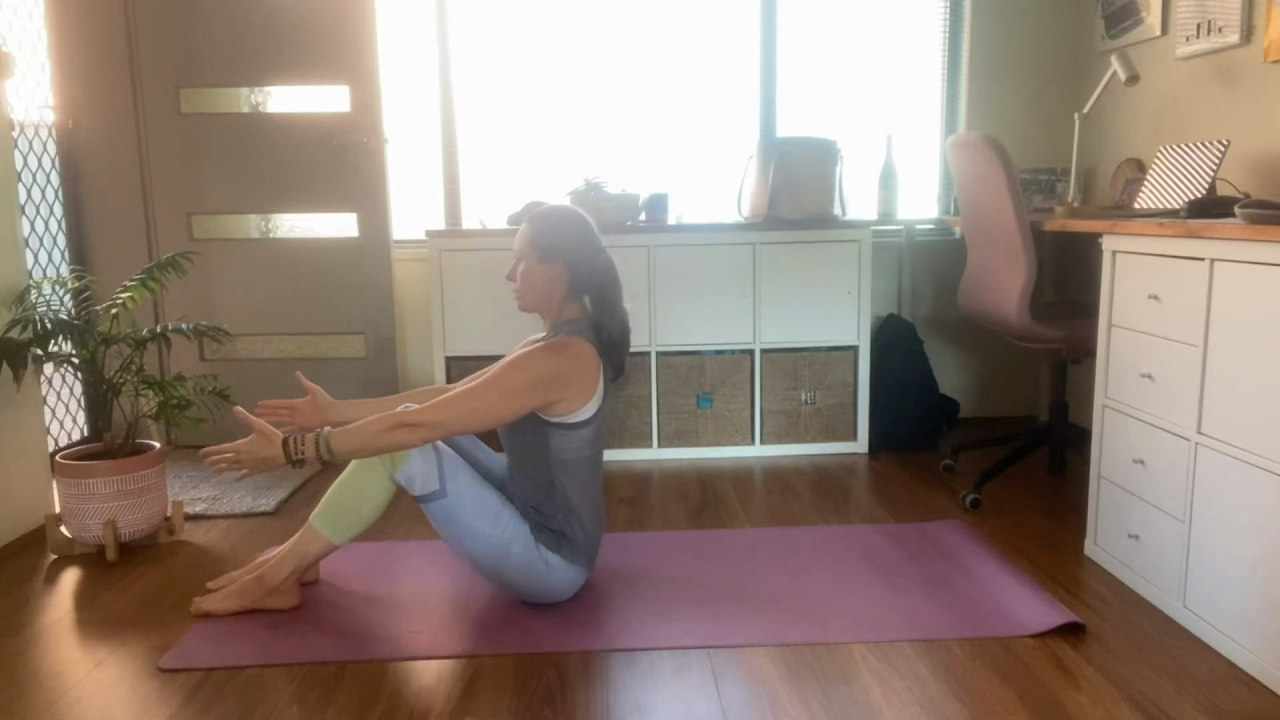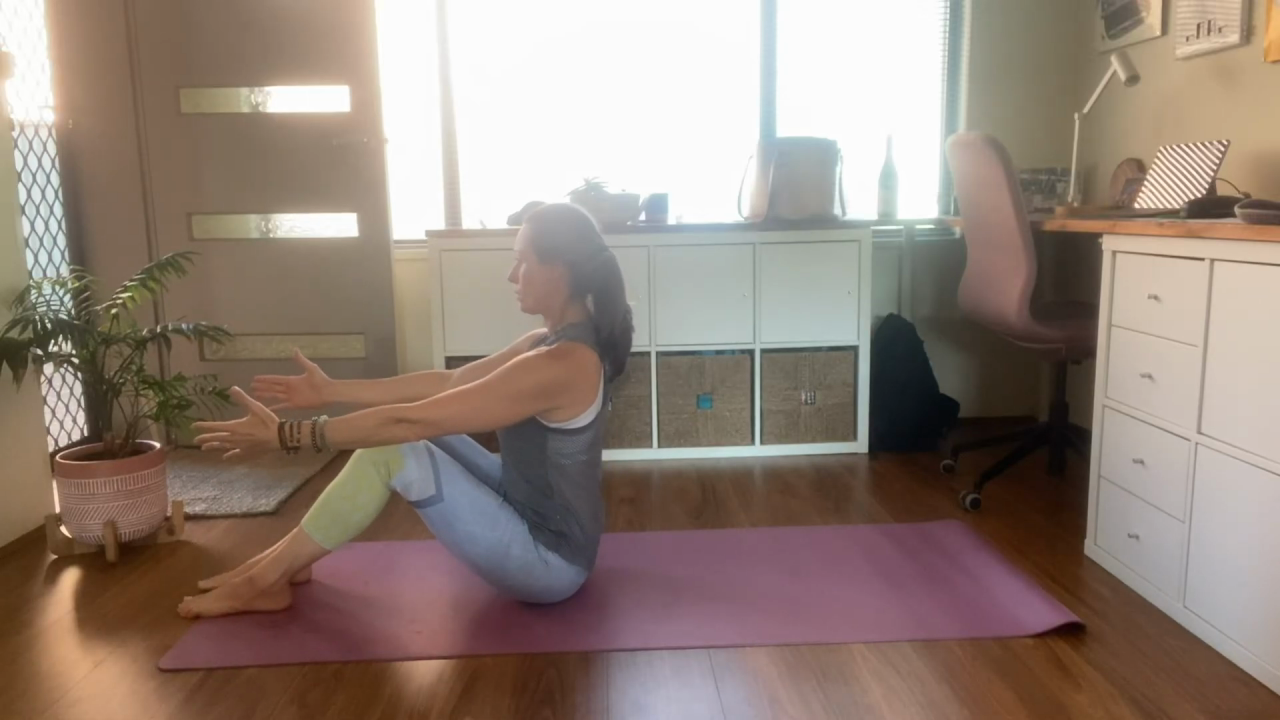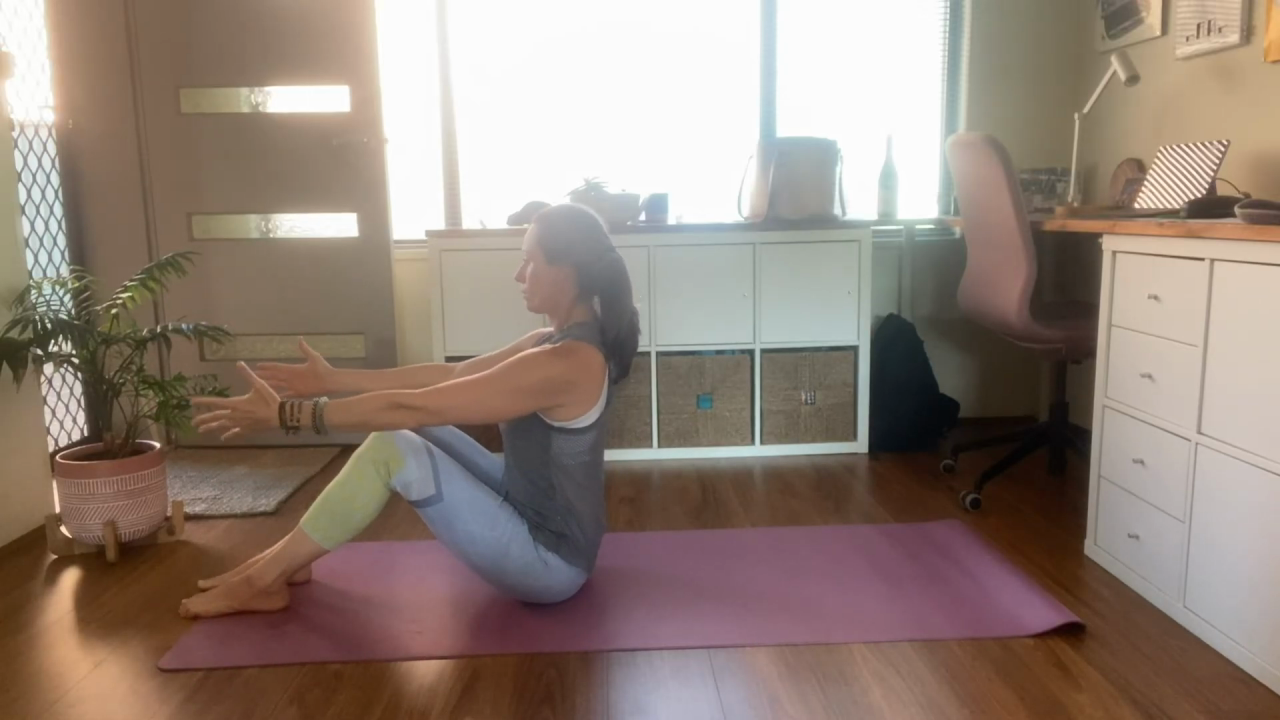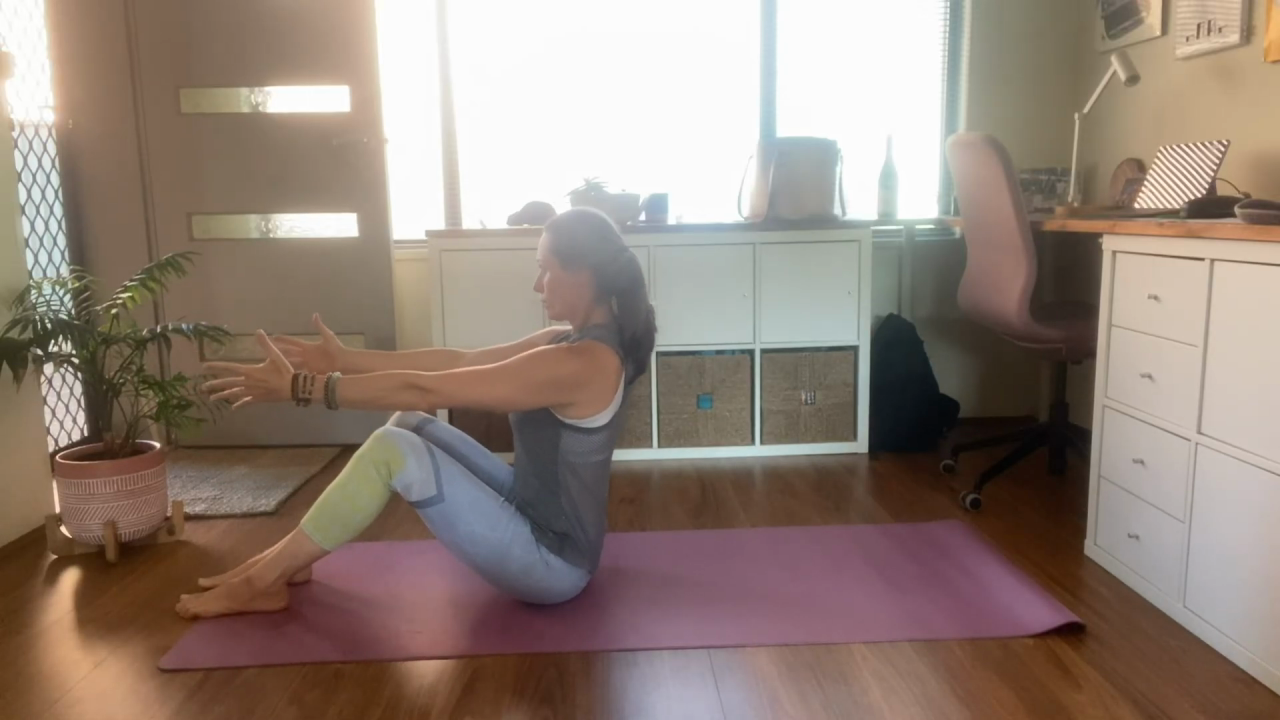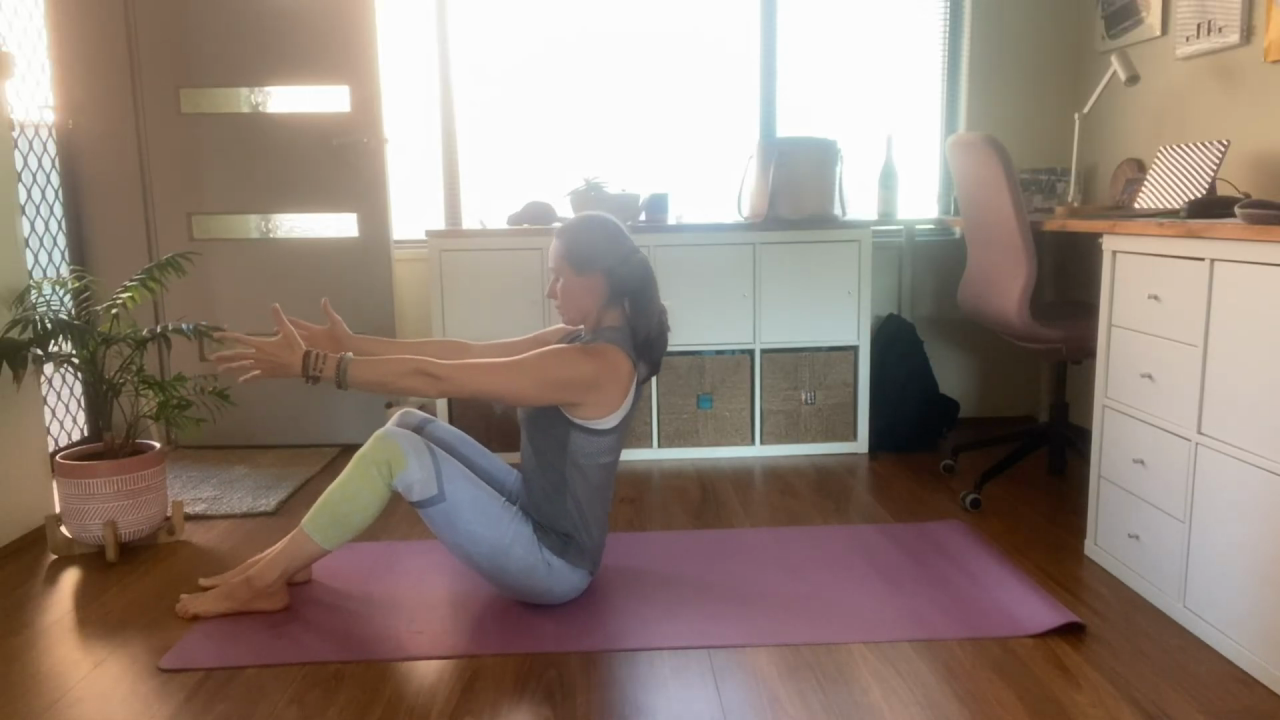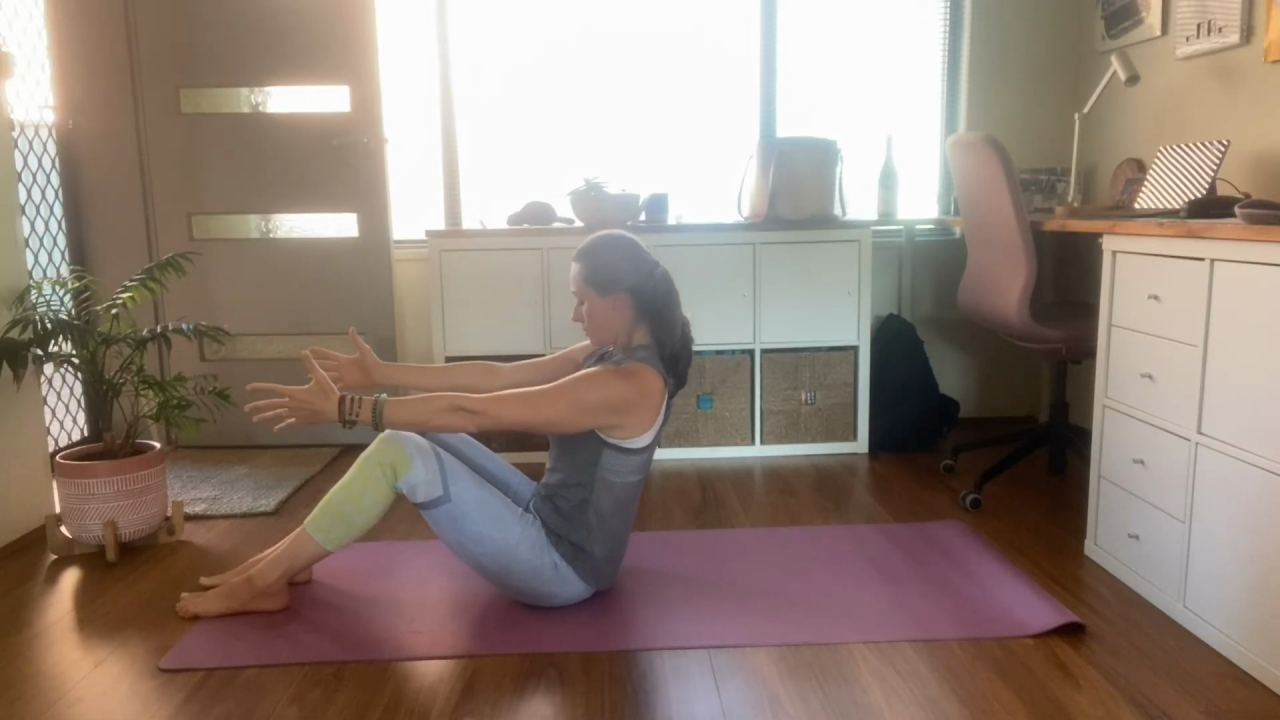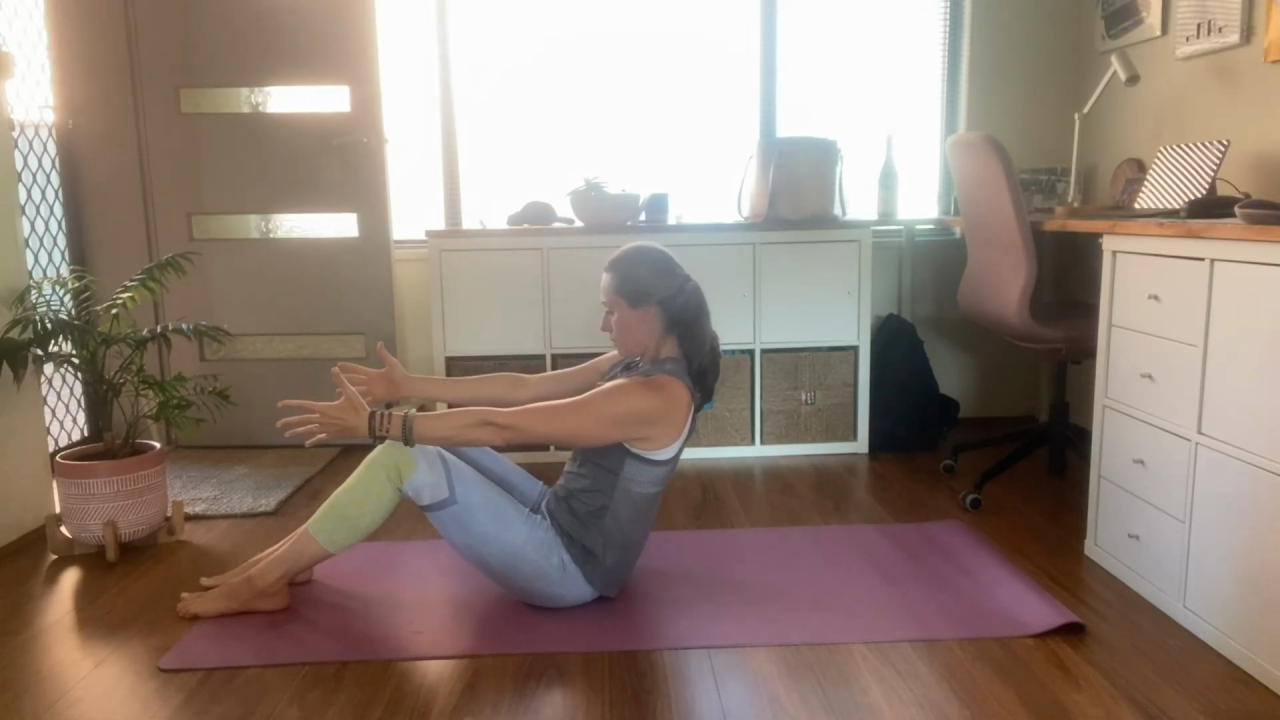
dt=0.7s
person 1, frame 1
left shoulder: (558, 360)
right shoulder: (560, 346)
left elbow: (414, 424)
right elbow: (450, 397)
left wrist: (290, 448)
right wrist: (336, 411)
left hip: (550, 562)
right hip: (538, 520)
left knee: (400, 446)
right knee: (419, 428)
left ankle: (275, 578)
right ankle: (293, 559)
person 1, frame 2
left shoulder: (560, 365)
right shoulder: (557, 343)
left elbow: (410, 420)
right elbow: (449, 383)
left wrist: (285, 435)
right wrist: (332, 390)
left hip: (549, 560)
right hip: (537, 521)
left knee: (393, 451)
right knee: (400, 436)
left ankle: (264, 581)
right ankle: (285, 559)
person 1, frame 3
left shoulder: (564, 364)
right shoulder: (563, 343)
left elbow: (413, 404)
right elbow: (447, 377)
left wrist: (284, 413)
right wrist: (333, 378)
left hip: (550, 560)
right hip: (534, 518)
left knee: (391, 449)
right knee: (409, 431)
left ankle: (263, 582)
right ankle: (284, 560)
person 1, frame 4
left shoulder: (580, 364)
right shoulder: (578, 343)
left elbow: (426, 390)
right elbow: (461, 362)
left wrist: (299, 387)
right wrist: (346, 359)
left hip: (551, 562)
right hip: (540, 521)
left knee: (391, 451)
right knee: (409, 428)
left ankle: (262, 582)
right ankle: (285, 559)
person 1, frame 5
left shoulder: (592, 366)
right shoulder: (588, 342)
left elbow: (438, 379)
right elbow: (469, 353)
left wrist: (311, 364)
right wrist: (354, 344)
left hip: (553, 561)
right hip: (541, 520)
left knee: (392, 451)
right knee: (408, 426)
left ankle: (261, 583)
right ankle: (283, 560)
person 1, frame 6
left shoulder: (626, 385)
right shoulder: (612, 355)
left elbow: (473, 413)
right elbow: (499, 376)
left wrist: (345, 408)
right wrist: (382, 373)
left hip: (562, 566)
right hip: (552, 526)
left knee: (398, 452)
right knee: (412, 434)
left ankle: (262, 583)
right ankle: (286, 559)
person 1, frame 7
left shoulder: (654, 398)
right shoulder: (639, 366)
left elbow: (500, 427)
right elbow: (525, 388)
left wrist: (373, 423)
right wrist: (409, 386)
left hip: (571, 568)
right hip: (560, 525)
left knee: (404, 459)
right knee: (422, 439)
left ankle: (262, 583)
right ankle: (285, 559)
